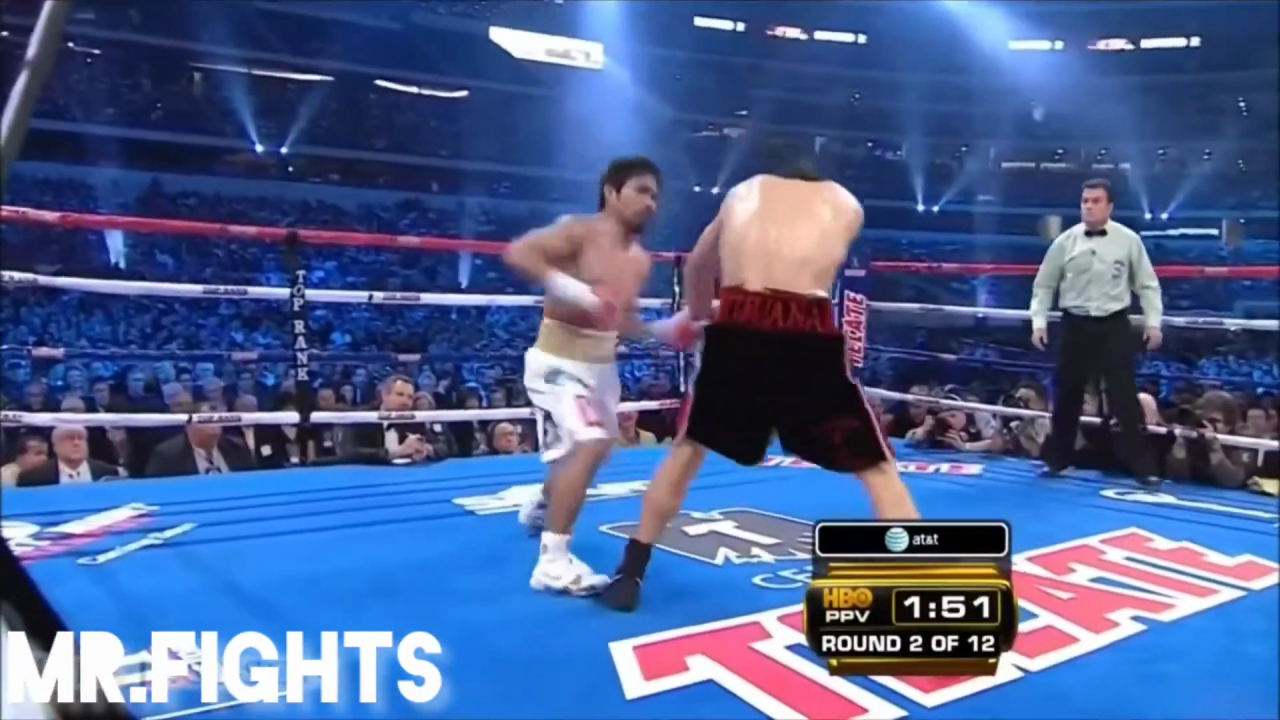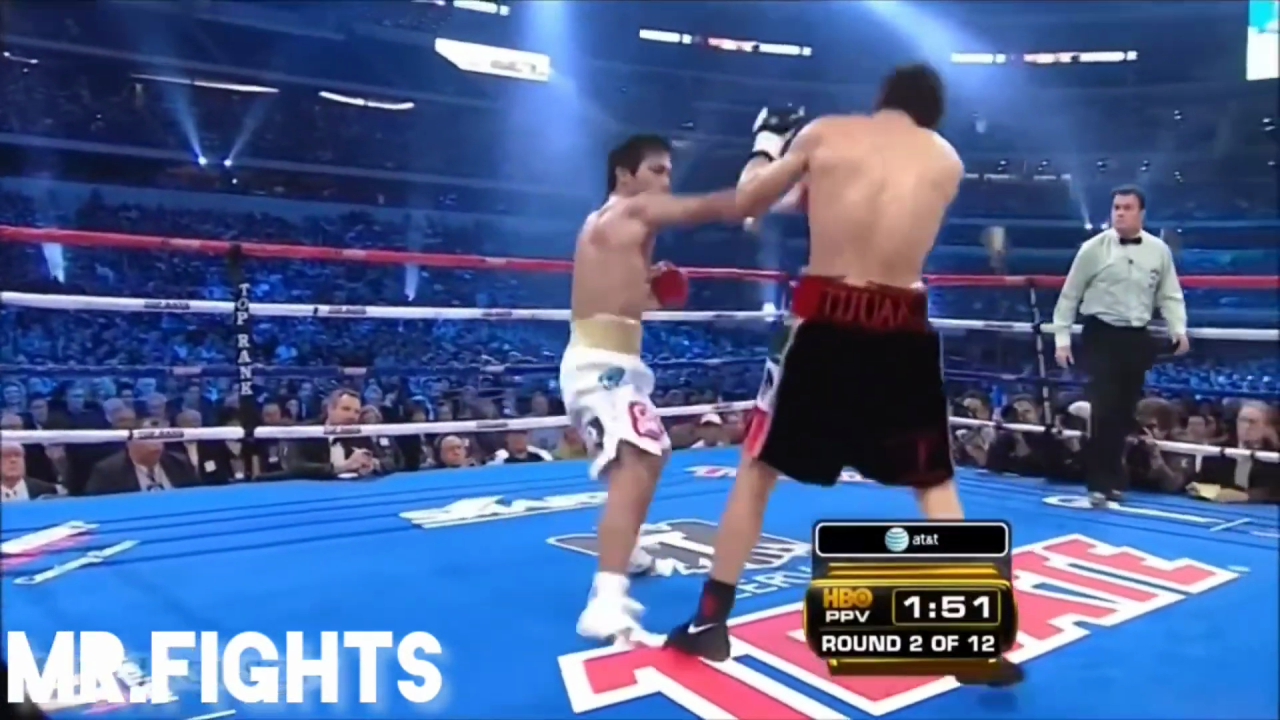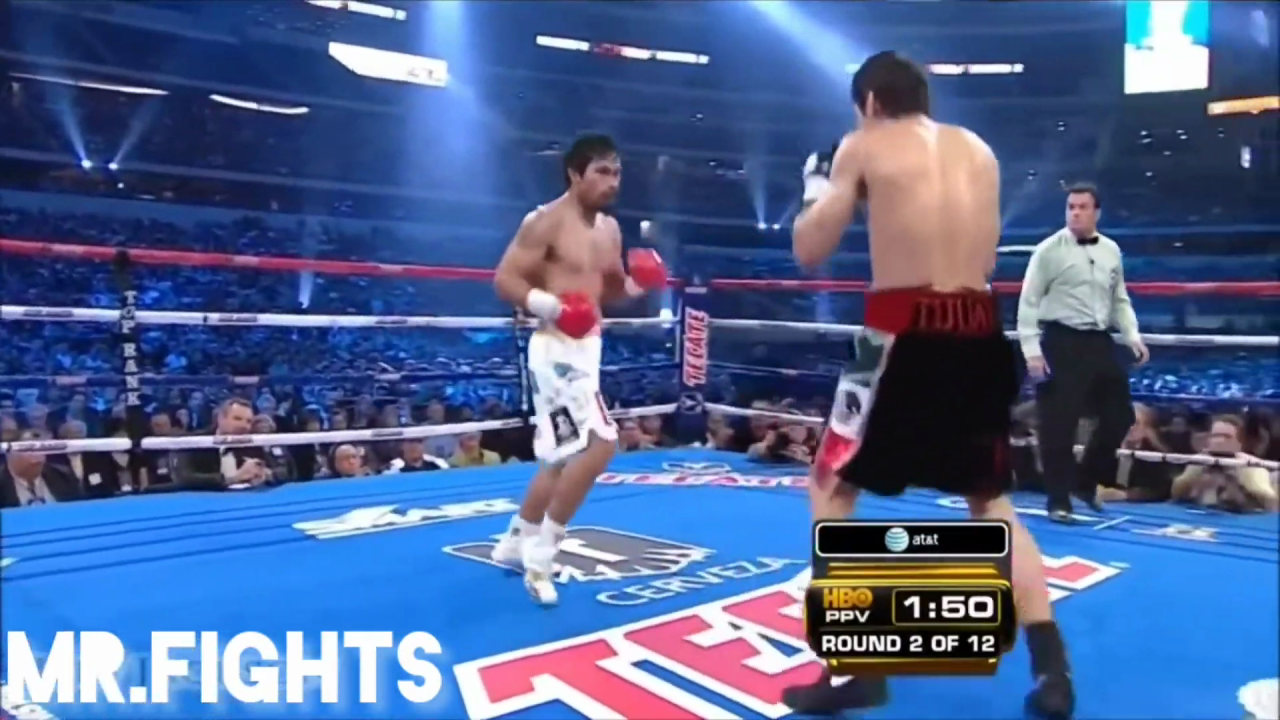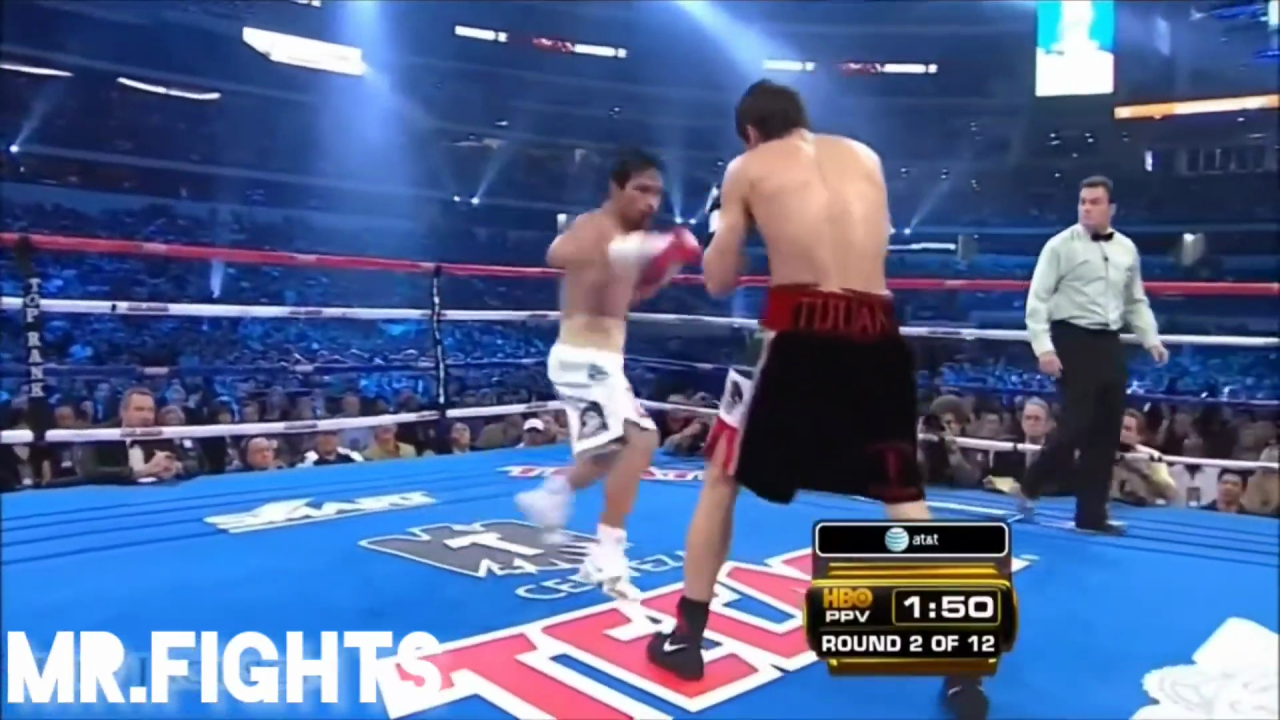
dt=0.5s
person 1, frame 1
left shoulder: (744, 190)
right shoulder: (846, 205)
left elbow: (697, 263)
left wrist: (697, 315)
left hip: (737, 326)
right hip: (809, 332)
left knee: (687, 450)
right knee: (878, 470)
left ankle: (628, 576)
person 1, frame 2
left shoulder: (826, 133)
right shoulder: (947, 160)
left elbow: (747, 202)
left wrist: (767, 141)
left hip: (825, 322)
right hip: (903, 328)
left knee: (757, 469)
right knee: (935, 489)
left ankle: (712, 620)
person 1, frame 3
left shoulder: (867, 148)
right shoulder: (978, 149)
left elbow: (809, 252)
left wrist: (818, 186)
left hip: (907, 333)
right hip: (977, 332)
left knee: (831, 487)
right knee: (991, 503)
person 1, frame 4
left shoulder: (747, 169)
right shoulder: (864, 156)
left elbow: (719, 280)
left wrist: (724, 216)
left hip: (799, 330)
right hip: (876, 332)
left knee: (723, 478)
right knee: (906, 499)
left ankle: (686, 635)
right ankle: (957, 665)
person 2, frame 1
left shoulder: (640, 260)
right shoulder: (579, 230)
right elbow: (518, 253)
left wrist: (666, 330)
right wrist: (568, 289)
left hip: (600, 368)
right hip: (557, 365)
left knee: (585, 447)
right knee: (588, 450)
left ankle: (541, 508)
right ankle: (553, 561)
person 2, frame 2
left shoulder: (611, 222)
right shoulder: (634, 209)
right elbow: (710, 207)
left wrist: (655, 287)
left hip: (621, 363)
right hip: (599, 364)
left knee: (649, 458)
right knee: (636, 465)
left ankle: (625, 551)
right ankle: (605, 606)
person 2, frame 3
left shoulder: (609, 229)
right shoulder: (545, 222)
left elbow: (612, 289)
right elbow: (504, 279)
left wrist: (638, 283)
right wrist: (546, 305)
left hip: (585, 353)
right hip: (558, 354)
left knee: (566, 458)
right knee: (597, 447)
left ankle: (518, 540)
right ankle: (540, 546)
person 2, frame 4
left shoulder: (638, 236)
right shoulder: (591, 228)
left elbow: (637, 290)
right elbow: (562, 258)
left wrist: (663, 269)
right wrist: (628, 250)
left hip: (603, 361)
right hip: (581, 361)
left knee: (638, 442)
right knee: (635, 446)
left ankle: (551, 494)
right ankle: (609, 559)
person 3, frame 1
left shoulder: (1129, 240)
right shoulder: (1065, 242)
left elbow: (1147, 285)
right elbow: (1044, 285)
left wrist: (1153, 323)
right wrist: (1039, 322)
left hip: (1113, 326)
right hip: (1075, 326)
left knee: (1124, 396)
right knee: (1067, 396)
left ankle: (1142, 468)
right ankle: (1057, 458)
person 3, frame 2
left shoulder: (1159, 250)
right shoulder: (1094, 248)
left elbow: (1169, 296)
right elbow: (1069, 296)
left wrist: (1179, 329)
right wrist: (1062, 339)
left hip: (1137, 338)
right hip: (1101, 335)
left knee: (1122, 412)
right knee: (1105, 408)
left ankle: (1105, 479)
right ankle: (1098, 483)
person 3, frame 3
left shoulder: (1111, 251)
right shoulder: (1049, 250)
left elbow: (1119, 300)
right elbow: (1029, 303)
left wrist: (1133, 337)
right wrist: (1031, 350)
left hip: (1099, 342)
right hip: (1062, 342)
left knee: (1119, 416)
right knee: (1059, 423)
left ankle: (1085, 482)
right ankle: (1058, 499)
person 3, frame 4
left shoulder: (1127, 249)
right shoulder: (1061, 246)
left elbow: (1135, 301)
right elbow: (1038, 300)
left wrist: (1151, 339)
right wrist: (1044, 348)
left hip: (1109, 344)
right hip: (1073, 341)
left knee: (1106, 432)
right knee: (1076, 424)
left ankle: (1091, 513)
right ankle: (1032, 483)
